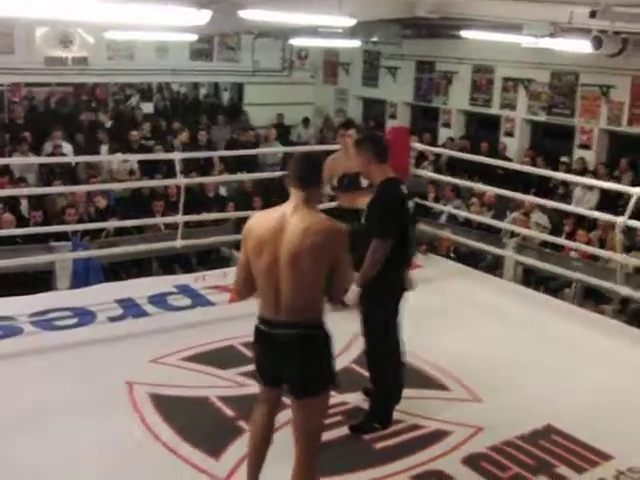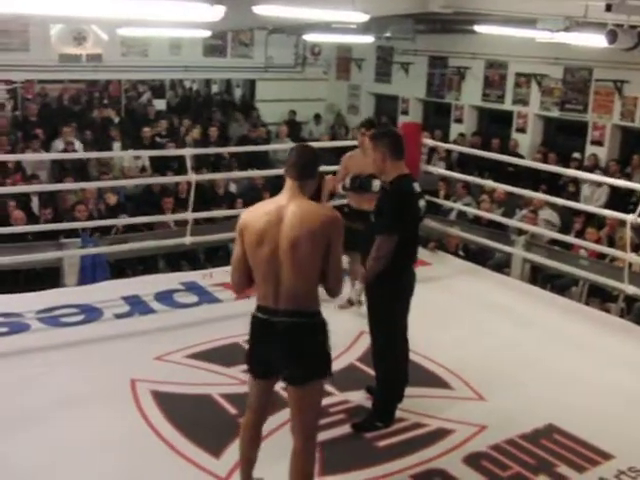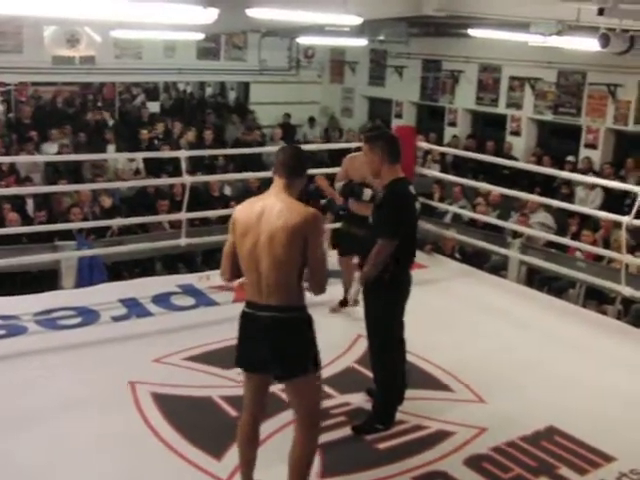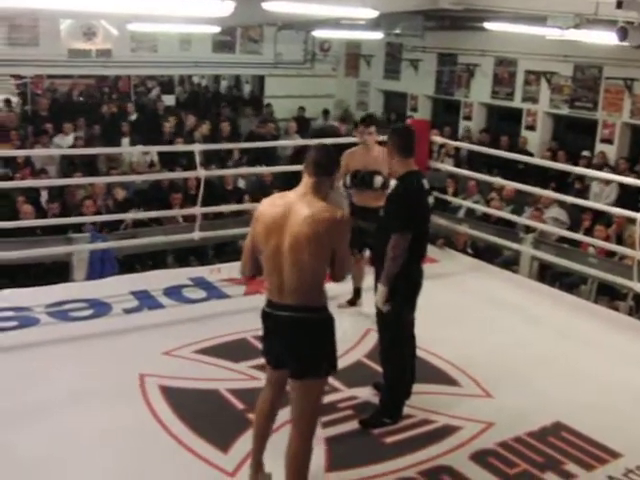
dt=0.4s
person 1, frame 1
left shoulder: (254, 224)
right shoulder: (332, 231)
left elbow: (240, 290)
right elbow: (336, 295)
left hip: (266, 335)
right hip: (307, 340)
left knee: (266, 404)
right knee: (307, 444)
person 1, frame 2
left shoulder: (249, 216)
right shoulder: (328, 220)
left elbow: (238, 284)
right elbow: (334, 289)
left hip: (263, 325)
right hip: (304, 329)
left knee: (256, 410)
right knee: (305, 435)
person 1, frame 3
left shoulder: (241, 211)
right shoulder: (307, 217)
left elbow: (228, 274)
right elbow: (318, 286)
left hip: (252, 319)
right hip: (289, 323)
left knee: (252, 411)
right knee: (308, 423)
person 1, frame 4
left shoulder: (265, 207)
right shoulder: (333, 218)
left elbow: (248, 271)
right elbow: (339, 274)
left hip: (272, 315)
right hip: (309, 323)
left knee: (272, 390)
right knee: (303, 424)
person 2, frame 1
left shoulder: (383, 197)
right shoulder: (398, 188)
left elbow: (379, 248)
left wrist: (358, 284)
left hip: (380, 282)
right hip: (393, 277)
left knee: (378, 343)
right knee: (388, 337)
left ankle: (380, 413)
right ankle: (391, 390)
person 2, frame 2
left shoulder: (393, 194)
right shoulder: (411, 186)
left elbow: (384, 246)
left wrist: (363, 280)
left hip: (388, 280)
right hip: (403, 274)
left knee: (384, 343)
right knee: (396, 336)
left ankle: (383, 411)
right ankle: (395, 389)
person 2, frame 3
left shoulder: (392, 197)
right shoulder: (404, 188)
left elbow: (383, 249)
left wrist: (360, 281)
left hip: (384, 283)
right hip: (397, 277)
left knee: (382, 345)
right knee: (393, 338)
left ankle: (383, 414)
right ankle: (394, 391)
person 2, frame 4
left shoulder: (403, 191)
right shoulder: (419, 182)
left elbow: (398, 244)
left wrist: (383, 284)
left hip: (398, 277)
right hip: (410, 273)
left knee: (392, 339)
right knee: (403, 333)
left ankle: (391, 408)
right ankle: (401, 385)
person 3, frame 1
right shoulder: (332, 161)
right elbow: (324, 187)
left wrist: (365, 182)
right wrist: (333, 187)
right hip: (343, 213)
left knee: (366, 257)
person 3, frame 2
right shoulder: (349, 158)
right elbow: (336, 185)
left wrist: (378, 185)
right wrist: (347, 184)
right hip: (353, 213)
right knee: (353, 256)
right ankle: (355, 294)
person 3, frame 3
right shoulder: (350, 160)
right elbow: (338, 184)
left wrist: (373, 196)
left hip: (372, 222)
right hip: (351, 217)
right knee: (345, 259)
right ankle: (347, 297)
person 3, frame 4
left shoulder: (386, 156)
right shoulder: (349, 155)
left wrist: (383, 183)
right wrist: (350, 183)
left hip: (379, 213)
right hip: (356, 211)
right knee: (356, 256)
right ankle: (356, 295)
